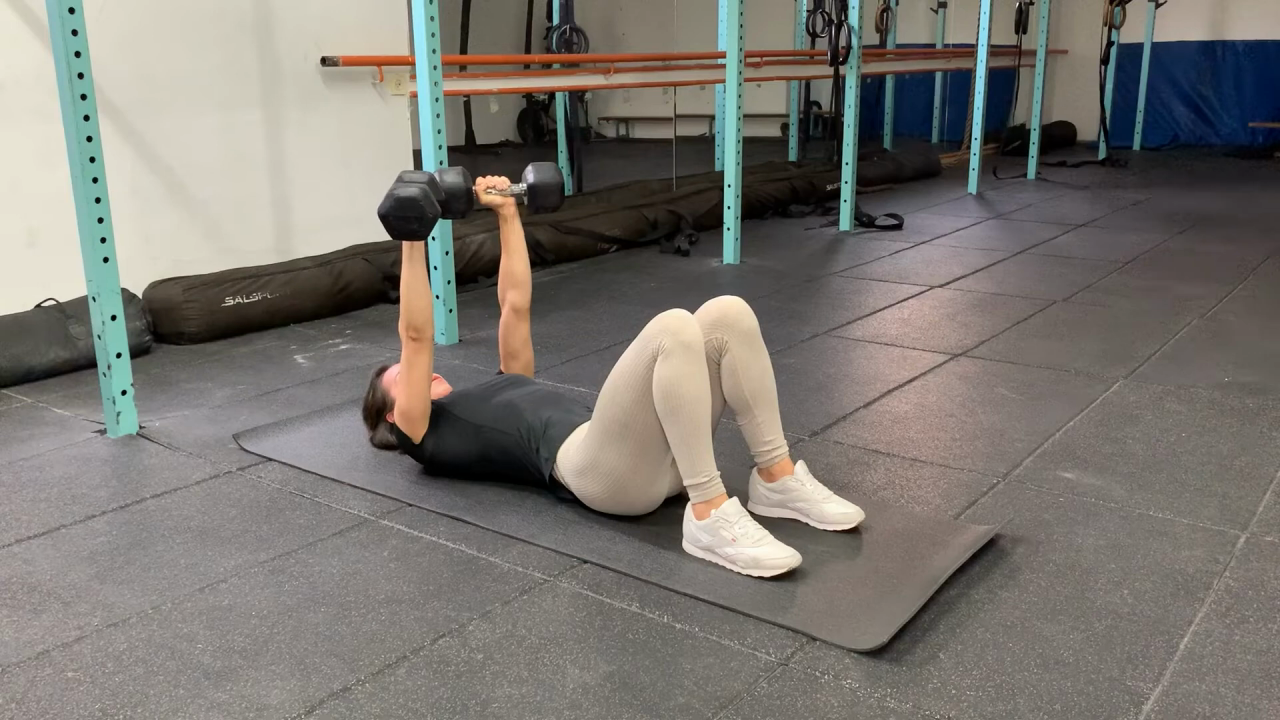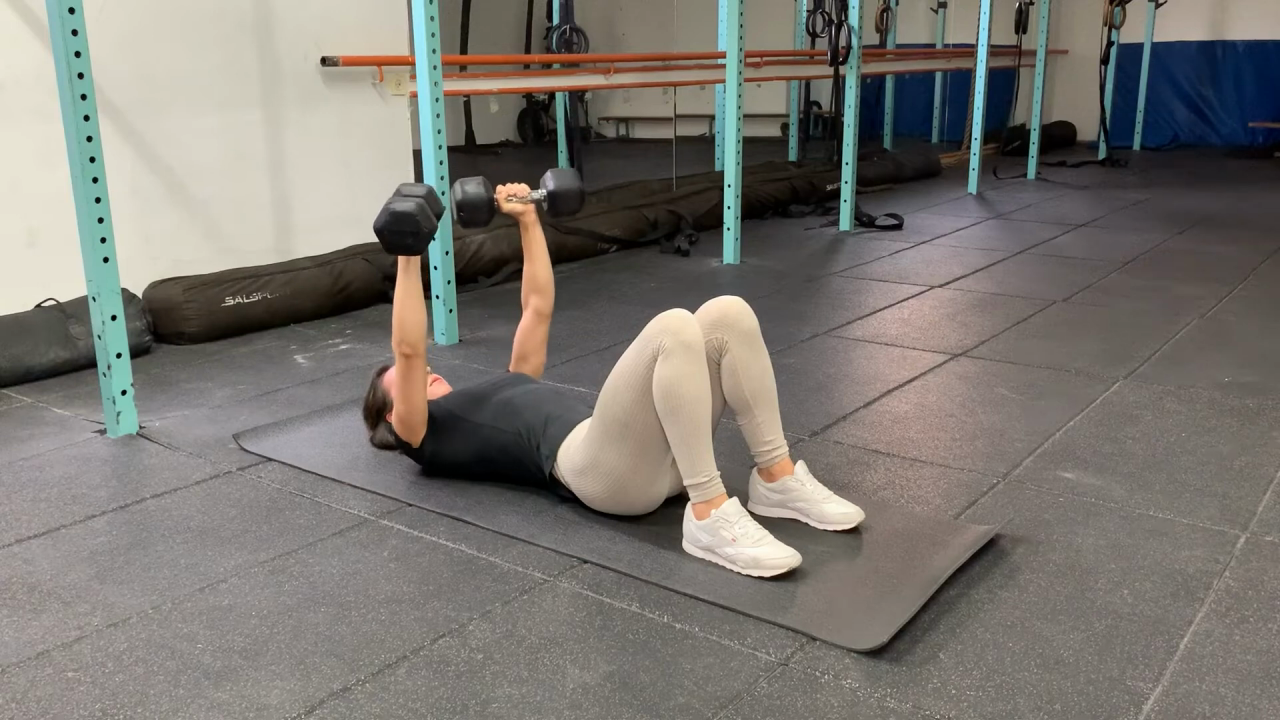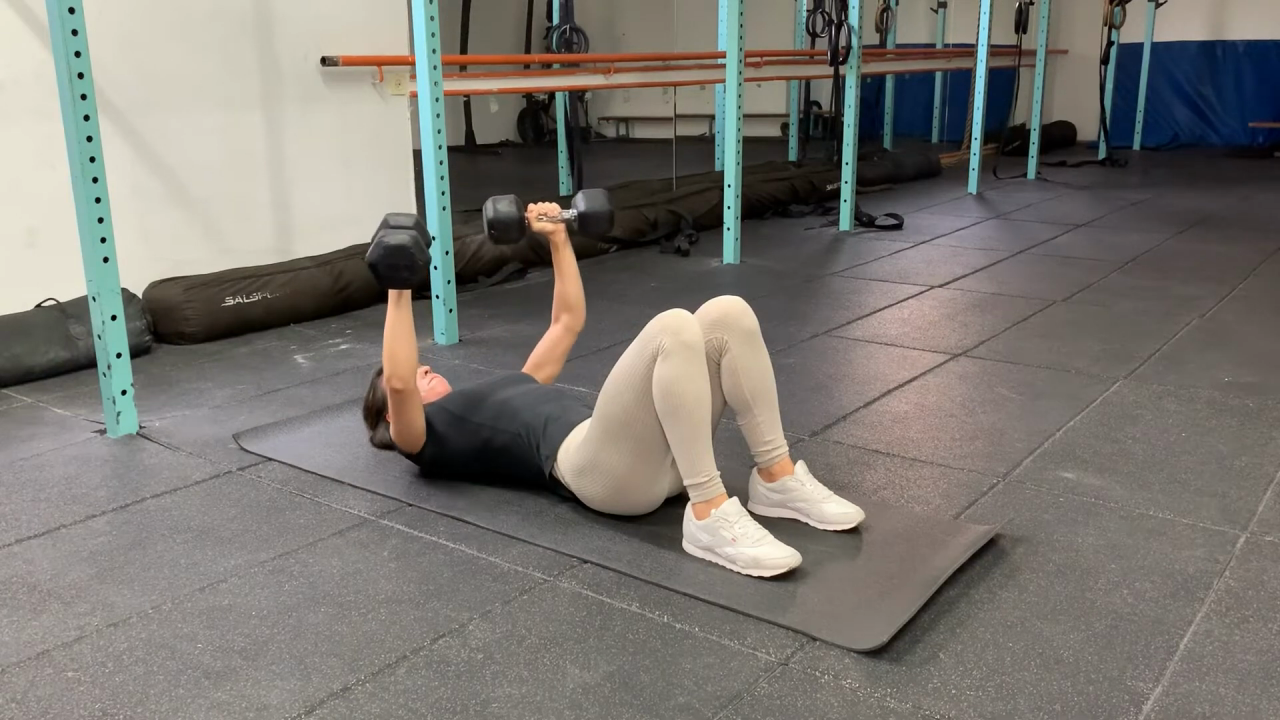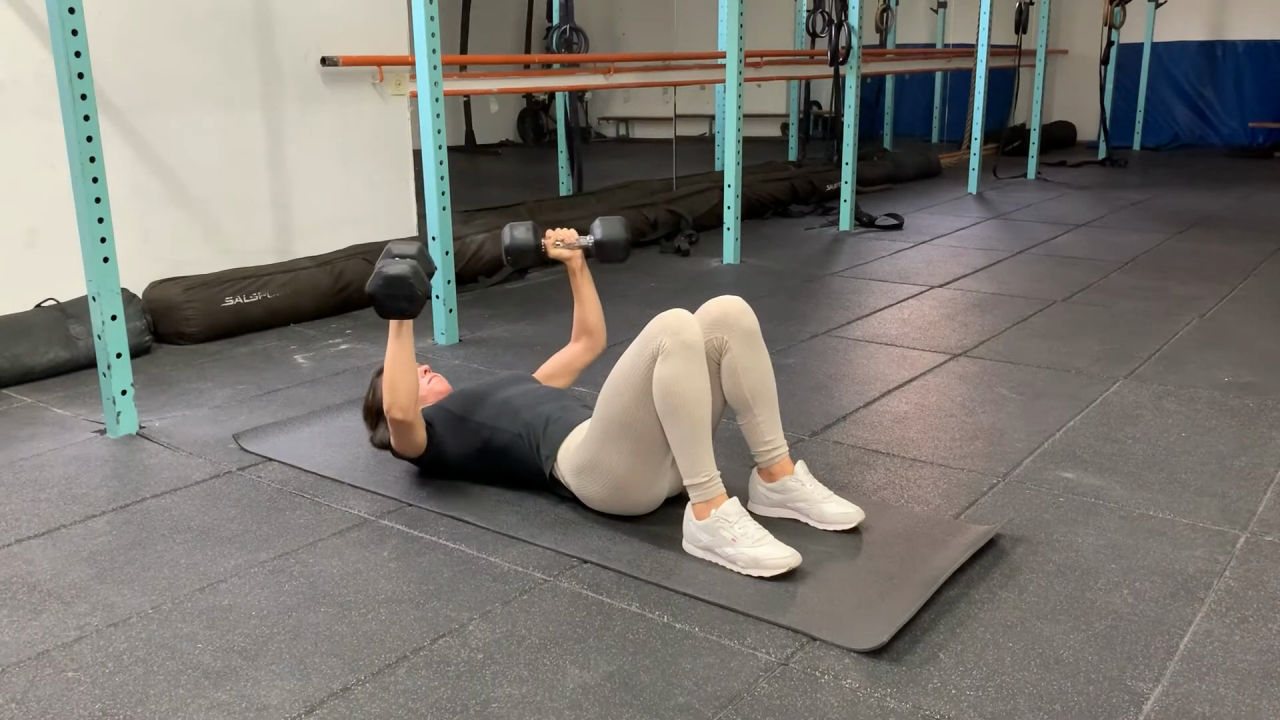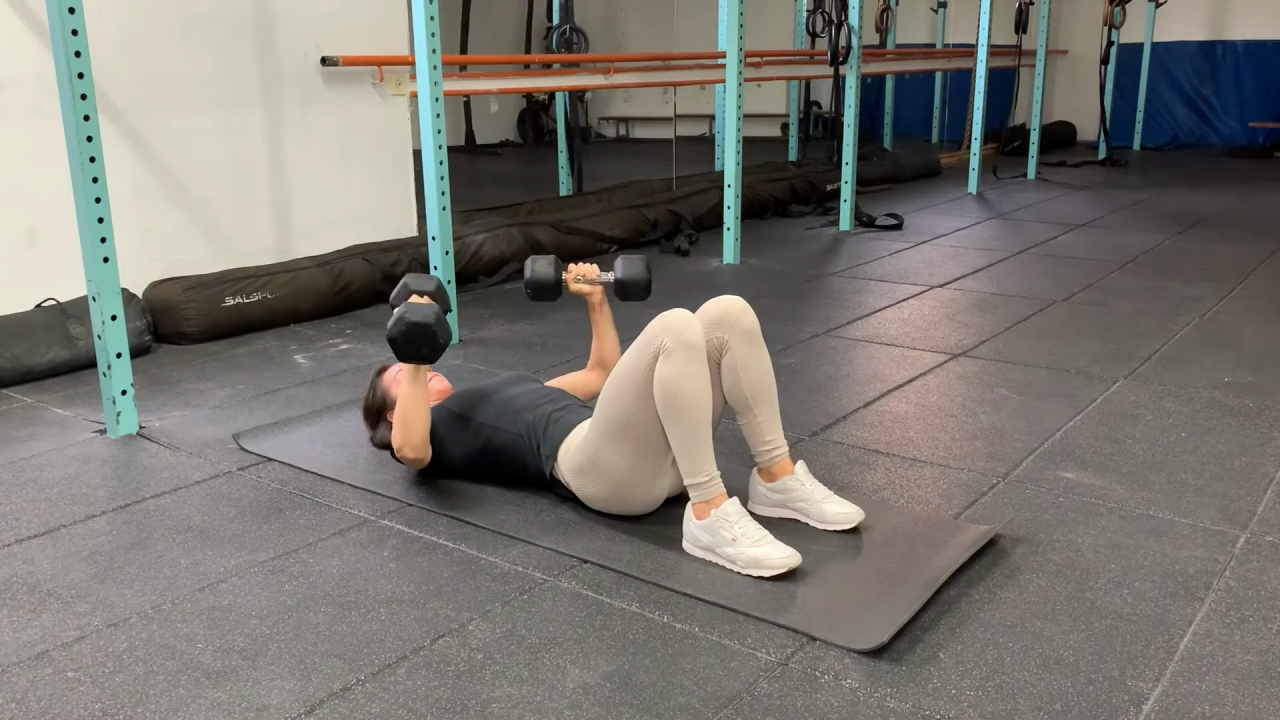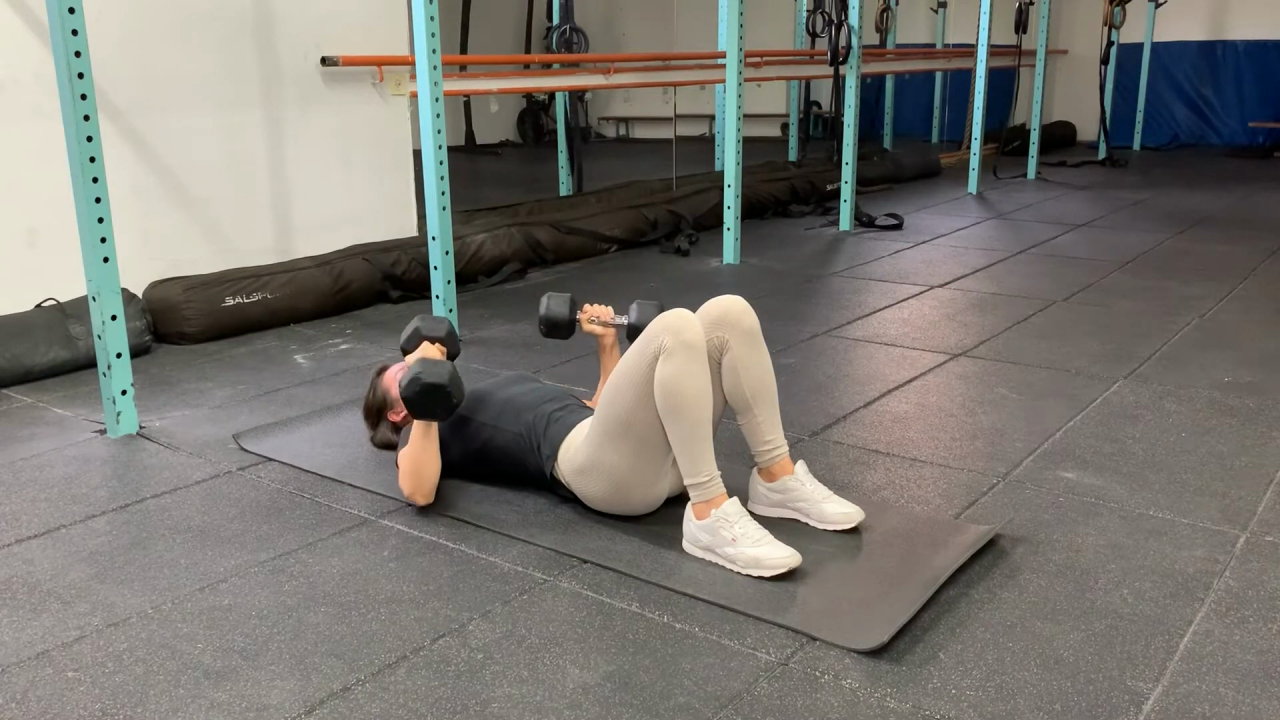
dt=0.7s
person 1, frame 1
left shoulder: (496, 393)
right shoulder: (427, 433)
left elbow: (516, 305)
right elbow: (416, 337)
left wrist: (507, 214)
right wrist: (413, 240)
left hip: (652, 457)
right hip: (598, 467)
left knee: (727, 314)
right knee: (674, 327)
left ankle: (777, 479)
right ankle: (710, 515)
person 1, frame 2
left shoulder: (503, 389)
right shoulder: (426, 435)
left elbow: (537, 308)
right elbow: (408, 350)
left wrist: (528, 220)
right wrist: (409, 257)
left hip: (654, 451)
right hip: (598, 466)
left knee: (727, 314)
right knee: (674, 327)
left ankle: (778, 479)
right ankle: (709, 515)
person 1, frame 3
left shoulder: (507, 387)
right shoulder: (425, 438)
left elbow: (568, 322)
right elbow: (399, 383)
left wrist: (558, 238)
right wrist: (399, 288)
left hip: (655, 455)
right hip: (599, 468)
left knee: (727, 314)
right knee: (673, 329)
left ankle: (777, 479)
right ankle: (710, 515)
person 1, frame 4
left shoulder: (510, 388)
right shoulder: (426, 437)
left elbow: (588, 343)
right elbow: (398, 412)
left wrist: (575, 264)
right wrist: (401, 319)
left hip: (653, 451)
right hip: (596, 464)
left knee: (727, 313)
right knee: (674, 327)
left ankle: (778, 479)
right ankle: (710, 516)
person 1, frame 5
left shoulder: (493, 395)
right shoulder: (432, 429)
left elbow: (601, 374)
right elbow: (410, 450)
left wrist: (596, 301)
left hip: (653, 453)
right hip: (596, 465)
left knee: (728, 313)
right knee: (674, 329)
left ankle: (778, 480)
right ankle: (710, 516)
person 1, frame 6
left shoulder: (494, 393)
right shoulder: (424, 431)
right elbow: (418, 491)
left wrist: (607, 343)
left hip: (654, 451)
right hip: (596, 465)
left knee: (728, 313)
right knee: (675, 327)
left ankle: (778, 480)
right ankle: (710, 516)
